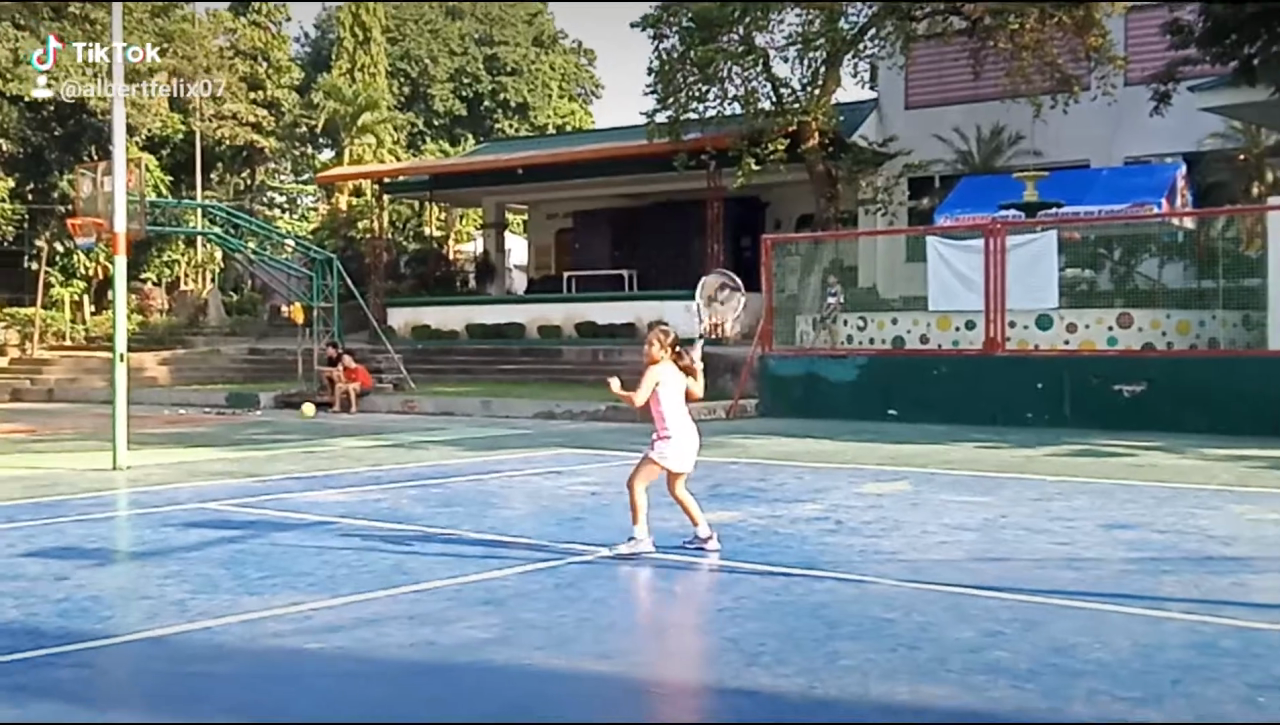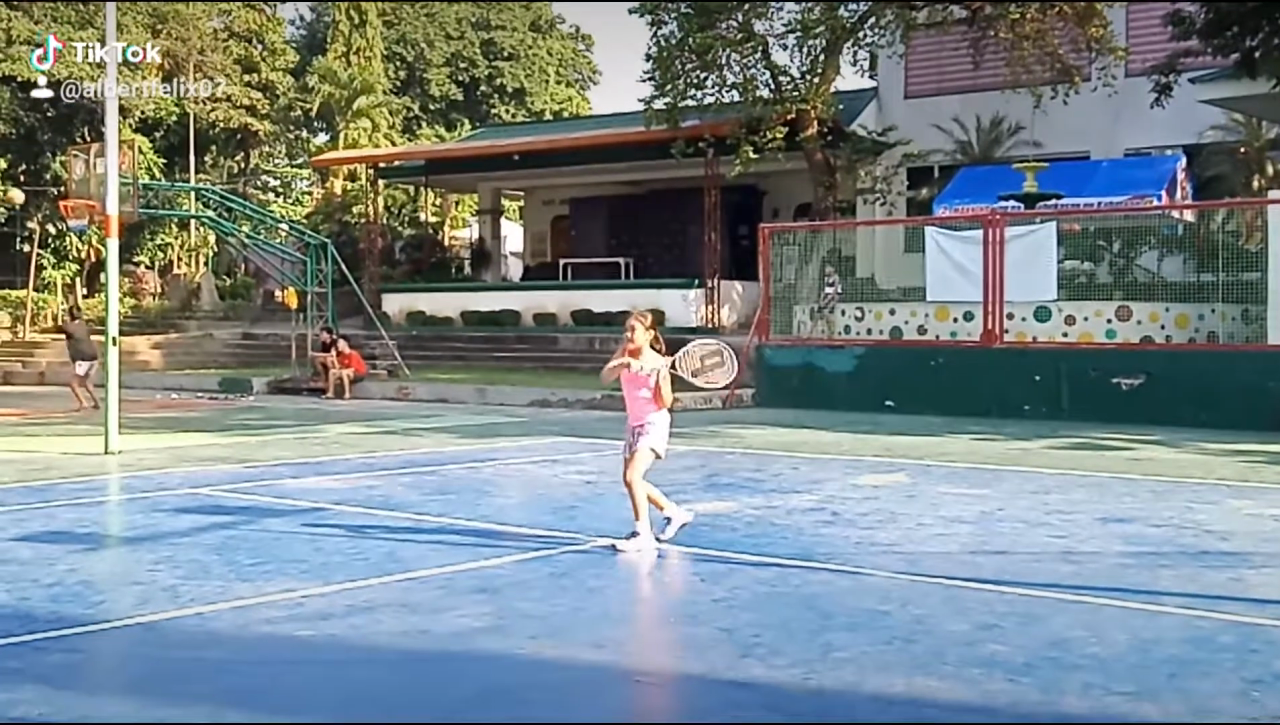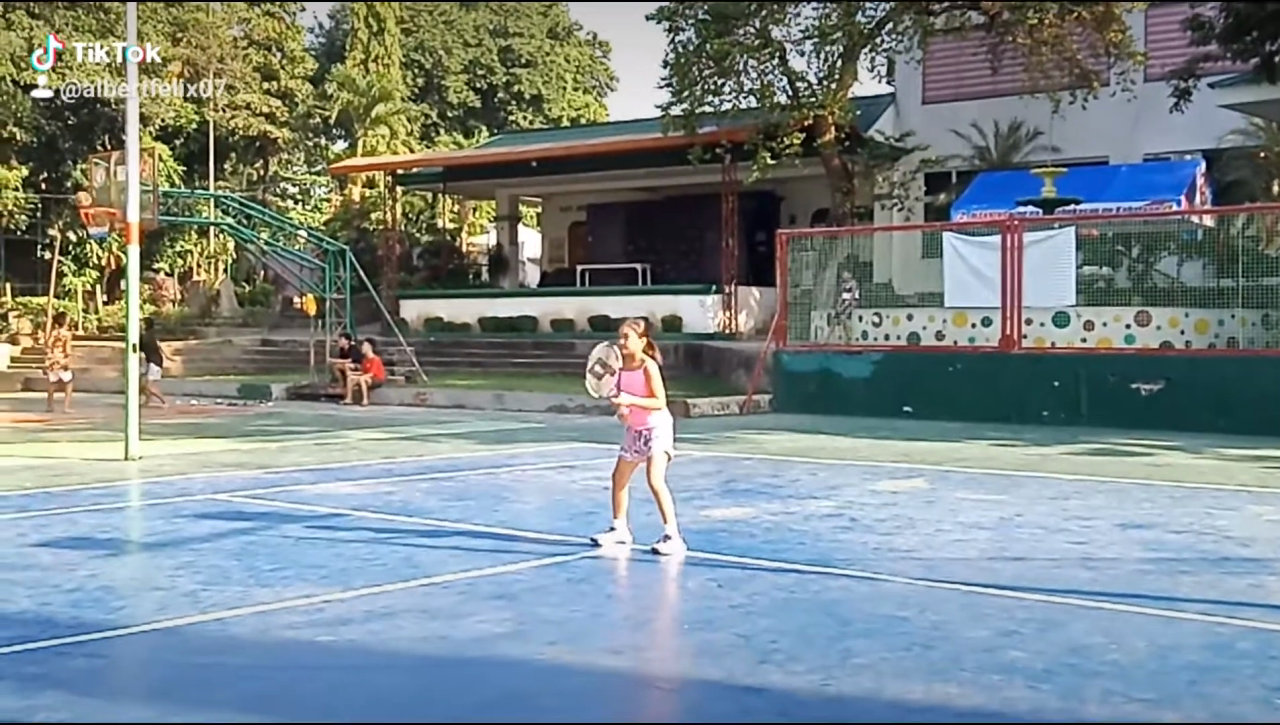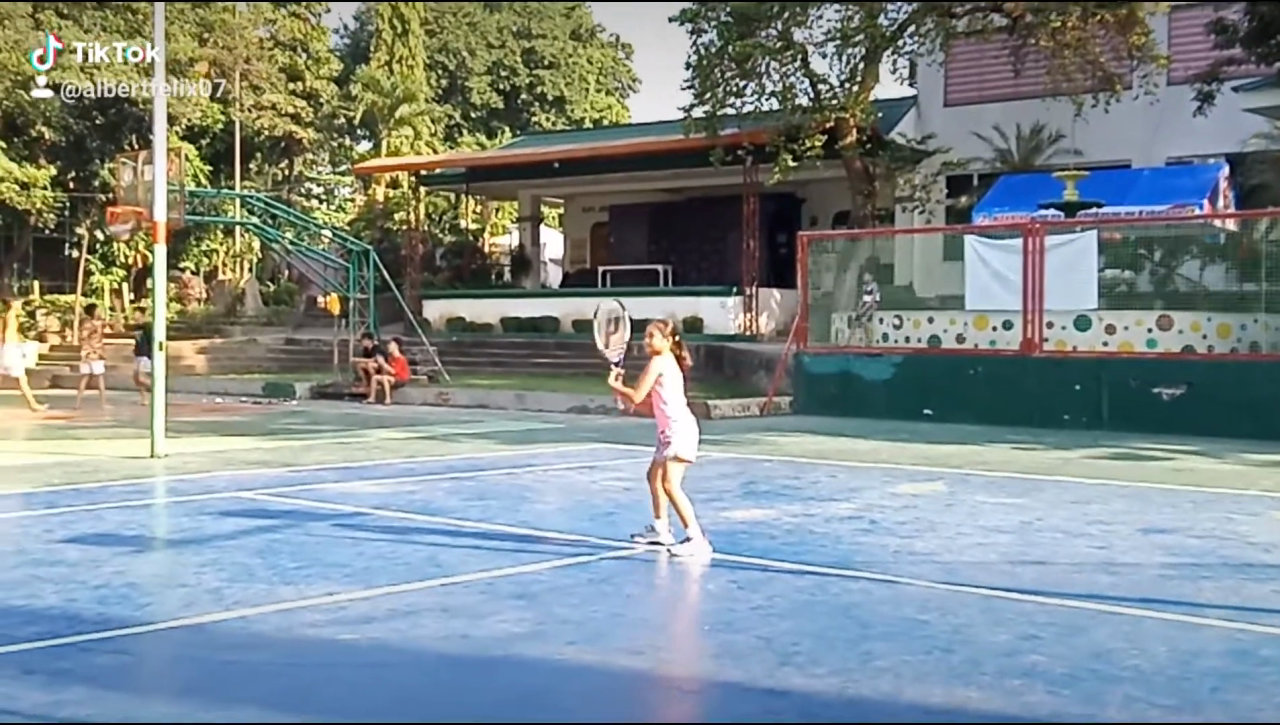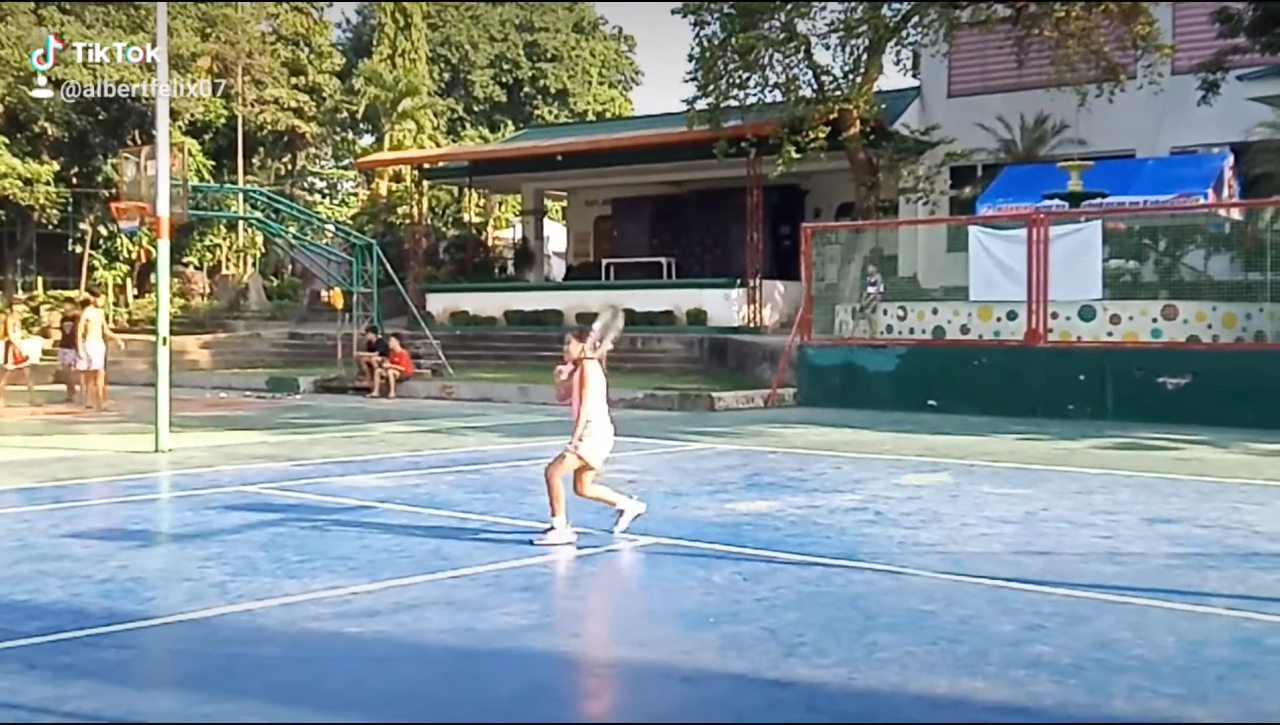
dt=1s
person 1, frame 1
left shoulder: (654, 371)
right shoulder: (678, 371)
left elbow: (637, 400)
right elbow: (697, 393)
left wrist: (617, 390)
right wrist: (697, 366)
left hip: (671, 437)
right hip: (687, 435)
left knee: (636, 484)
right knee: (677, 489)
left ankle: (640, 538)
right ankle: (706, 535)
person 1, frame 2
left shoulder: (659, 362)
right shoulder: (623, 356)
left elbow: (665, 403)
right elbow: (605, 377)
left wrist: (661, 378)
right wrist: (625, 364)
left hip: (653, 425)
right hip: (635, 425)
left knee: (631, 477)
right knee: (634, 480)
left ankle: (643, 534)
right ankle: (675, 514)
person 1, frame 3
left shoulder: (649, 367)
right shoulder: (620, 366)
left elbow: (660, 402)
left wrist: (631, 400)
right wrist: (621, 410)
left hip: (657, 428)
right hip: (635, 429)
left knee: (655, 481)
right knee: (619, 478)
left ankle: (673, 536)
right ankle: (620, 529)
person 1, frame 4
left shoulder: (658, 362)
right shoulder: (669, 364)
left elbow: (637, 395)
right elbow: (650, 404)
left wrist: (615, 386)
right wrist: (628, 398)
left hip: (678, 430)
right hip: (669, 431)
left knee: (670, 485)
right knee: (654, 477)
left ankle: (697, 539)
right ankle: (661, 528)
person 1, frame 5
left shoulder: (590, 367)
right shoulder: (579, 368)
left elbow: (586, 404)
right elbow: (570, 398)
left wrist: (576, 434)
right wrist: (565, 373)
left hip: (595, 434)
right hip: (594, 434)
left knee: (553, 472)
right knee: (583, 487)
left ankle: (560, 528)
right ankle: (627, 504)
